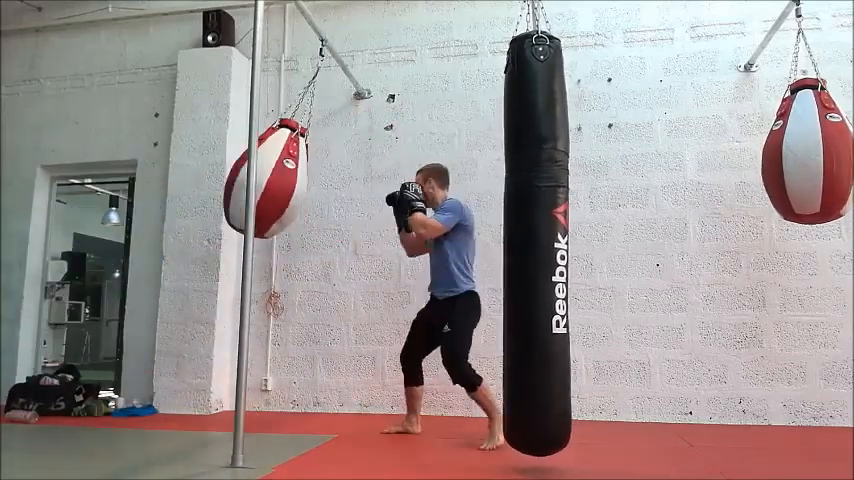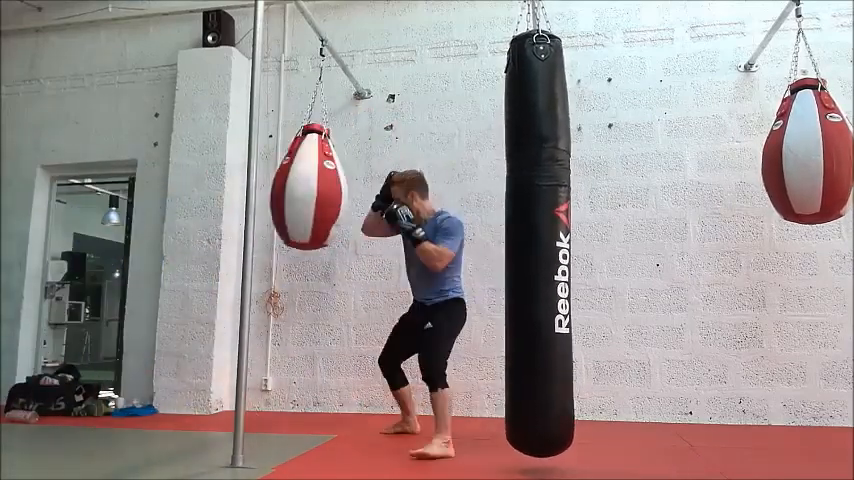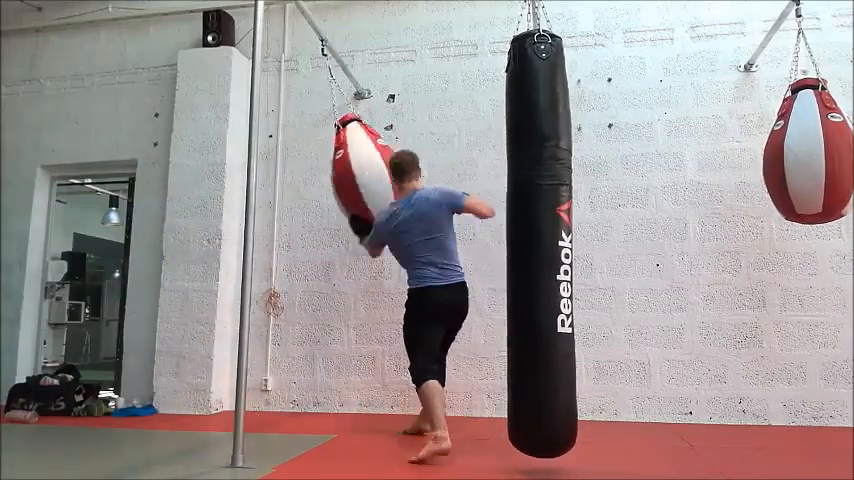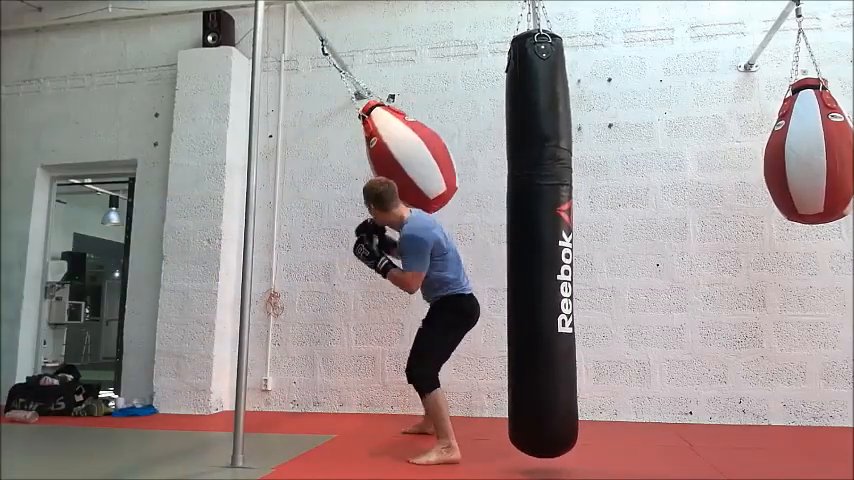
dt=0.3s
person 1, frame 1
left shoulder: (455, 209)
right shoulder: (439, 215)
left elbow: (426, 229)
right elbow: (412, 249)
left wrist: (413, 203)
right wrist: (401, 214)
left hip: (460, 303)
right hip: (439, 303)
left knee: (456, 365)
right knee: (409, 358)
left ankle: (496, 423)
right ankle: (412, 421)
person 1, frame 2
left shoulder: (450, 224)
right shoulder: (410, 218)
left elbow: (437, 261)
right elbow: (368, 229)
left wrist: (412, 229)
right wrist: (383, 200)
left hip: (447, 308)
right hip: (421, 307)
left knee: (431, 367)
right knee: (388, 361)
left ankle: (444, 440)
right ankle: (408, 420)
person 1, frame 3
left shoulder: (387, 219)
right shoulder: (442, 196)
left elbow: (373, 251)
right elbow: (486, 211)
left wrist: (364, 233)
right wrist: (465, 201)
left hip: (424, 299)
right hip: (457, 294)
left knee: (423, 366)
right knee: (435, 359)
left ankle: (440, 435)
right ankle: (426, 418)
person 1, frame 4
left shoulder: (413, 232)
right shoulder: (416, 217)
left elbow: (410, 284)
left wrist: (378, 262)
right wrist: (382, 244)
left hip: (454, 306)
right hip: (457, 303)
left knee: (420, 371)
right knee: (425, 364)
left ankle: (447, 446)
right ankle: (430, 421)
